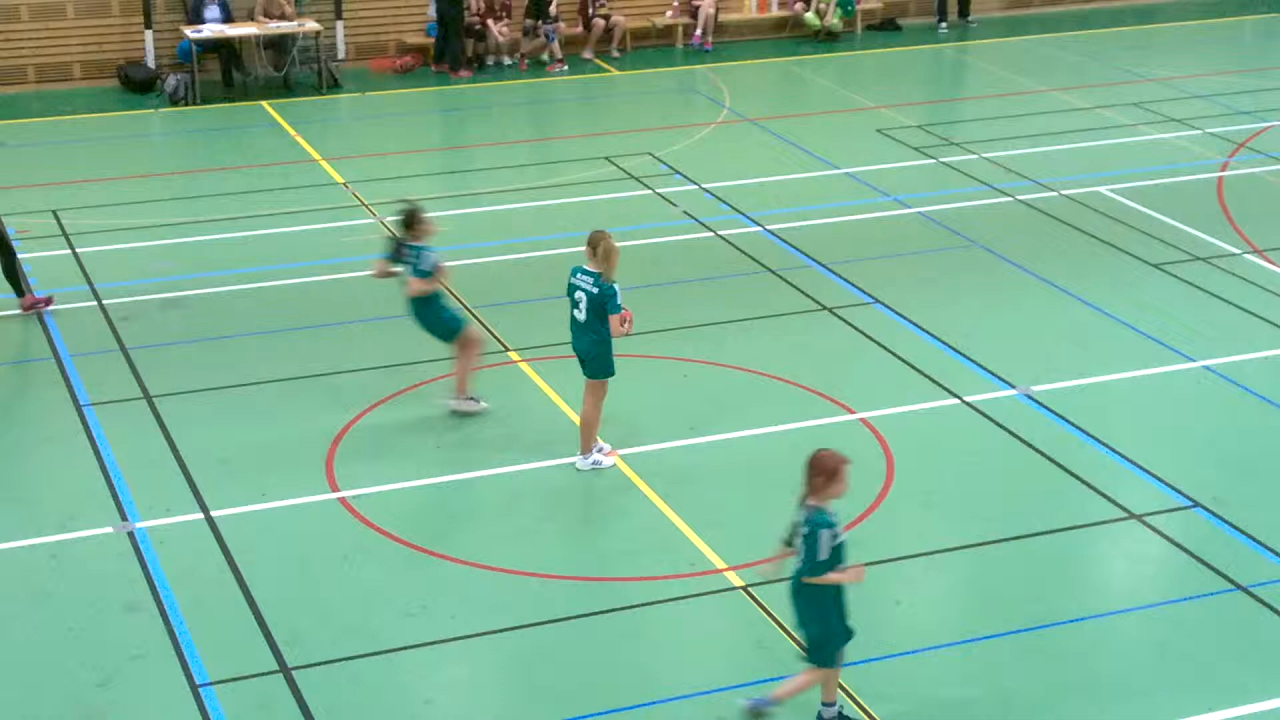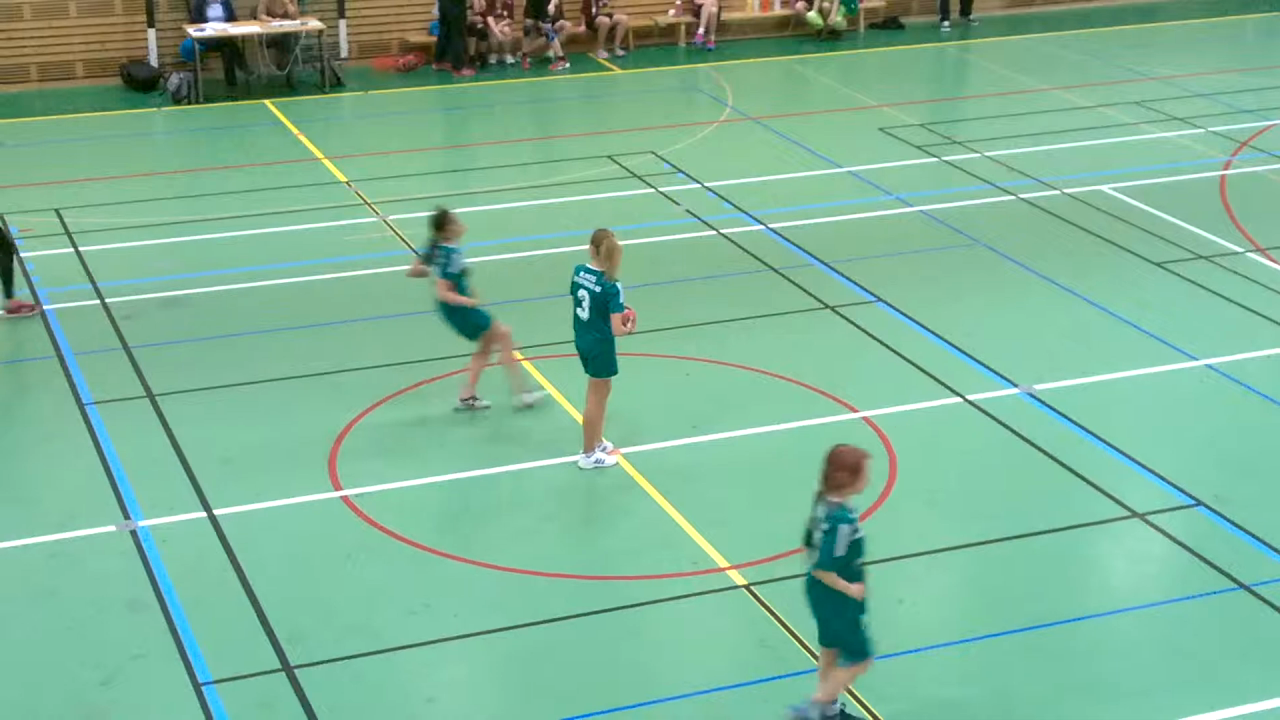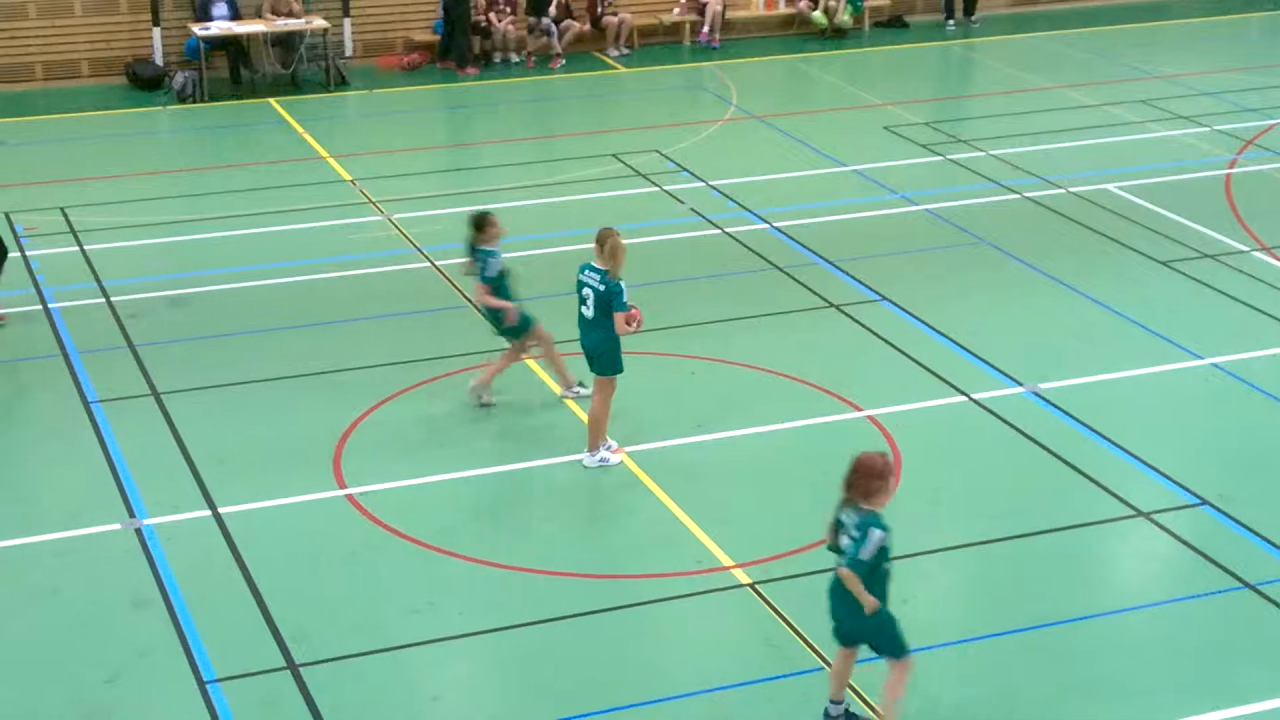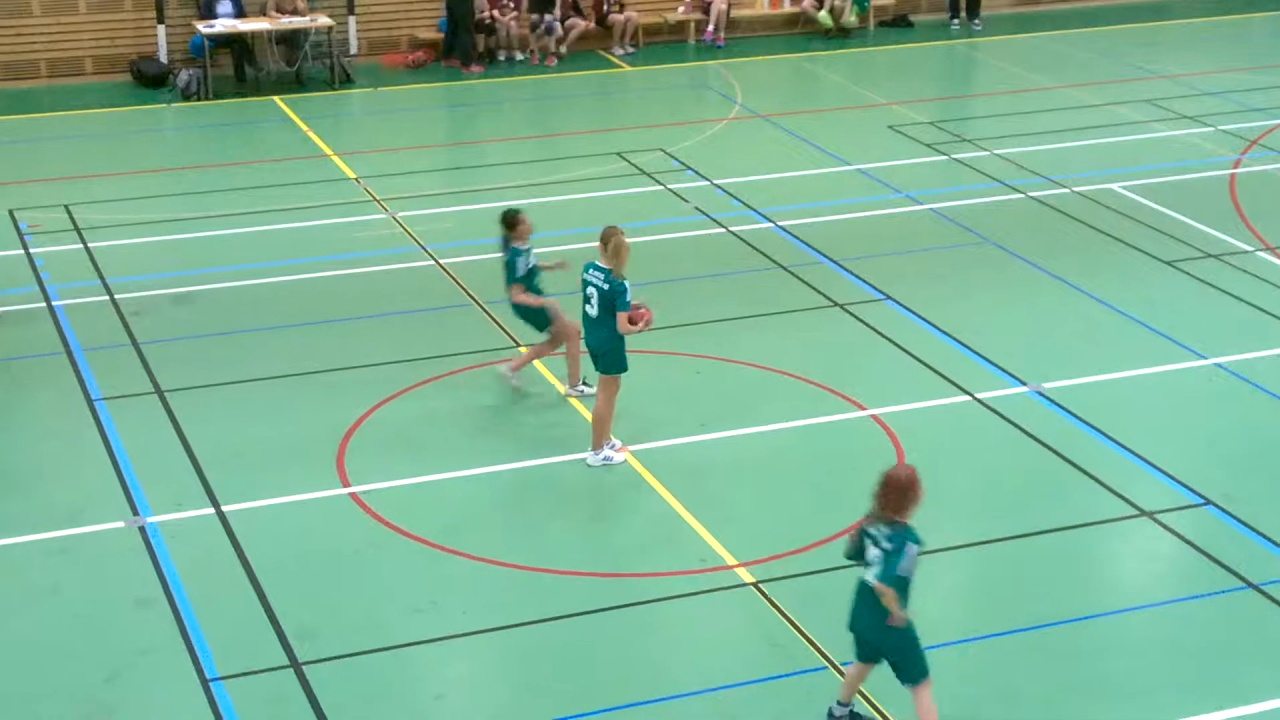
dt=0.1s
person 1, frame 1
left shoulder: (807, 507)
right shoulder: (821, 524)
left elbow: (793, 548)
right elbow: (811, 576)
right wrist: (845, 577)
left hip: (812, 600)
right hip: (820, 604)
left knee: (833, 658)
right knee: (823, 670)
person 1, frame 2
left shoulder: (824, 501)
right shoulder: (842, 520)
left elbow: (811, 544)
right elbow: (822, 570)
right wrist: (850, 589)
left hip: (821, 595)
right hip: (835, 600)
left knee: (830, 650)
right knee: (860, 660)
person 1, frame 3
left shoulder: (848, 507)
right shoulder: (874, 526)
left elbow: (835, 544)
right elbow: (848, 570)
right wrist: (865, 599)
left hip: (841, 598)
right hip: (864, 606)
left knee: (847, 650)
right knee: (900, 659)
person 1, frame 4
left shoulder: (873, 520)
right shoulder: (907, 540)
left elbow: (852, 554)
right elbow: (885, 585)
right wrist: (898, 613)
left hip: (862, 611)
right hip: (887, 620)
left knee: (865, 662)
right knee: (920, 684)
person 2, frame 1
left shoulder: (575, 273)
right shoulder: (608, 287)
right elbow: (615, 331)
right wrist: (626, 329)
left hip: (579, 342)
right hip: (597, 347)
left knee: (597, 394)
right knee: (593, 399)
left ankle: (593, 443)
right ankle: (586, 456)
person 2, frame 2
left shoulder: (578, 271)
right shoulder: (611, 286)
right elbow: (616, 330)
right wrist: (629, 328)
left hip: (582, 340)
right hip: (600, 346)
left knee: (600, 392)
right knee: (597, 397)
left ankle: (597, 442)
right ankle: (589, 454)
person 2, frame 3
left shoulder: (584, 270)
right shoulder: (615, 285)
right elbow: (619, 329)
right wrist: (633, 328)
left hip: (587, 339)
right hip: (605, 345)
left knee: (605, 391)
right knee: (602, 396)
left ankle: (601, 440)
right ankle: (593, 453)
person 2, frame 4
left shoulder: (588, 269)
right shoulder: (619, 284)
right elbow: (622, 328)
left wrist: (628, 304)
right wrist: (639, 328)
left hip: (592, 338)
right hip: (609, 343)
left knee: (609, 390)
right knee: (606, 395)
left ankle: (604, 439)
right ankle: (597, 451)
person 3, frame 1
left shoulder: (404, 246)
right shoulder: (424, 253)
left elbow: (377, 271)
right elbow: (413, 290)
right wrist: (436, 283)
left hip: (428, 308)
right hip: (431, 309)
left knee: (465, 346)
right knee: (475, 340)
left ankle: (463, 396)
right ankle: (461, 398)
person 3, frame 2
left shoulder: (436, 246)
right shoulder: (451, 255)
left elbow: (414, 271)
right elbow: (442, 293)
right wrist: (467, 301)
left hip: (453, 309)
right hip: (458, 310)
left knee: (486, 346)
right knee: (504, 336)
left ankle: (467, 396)
right ankle: (520, 392)
person 3, frame 3
left shoulder: (480, 249)
right shoulder: (490, 258)
left elbow: (469, 269)
right elbow: (480, 297)
right wrist: (509, 306)
left hip: (505, 307)
right hip: (503, 311)
left knee: (519, 348)
right knee: (546, 340)
left ankle: (481, 384)
right ankle: (570, 385)
person 3, frame 4
left shoulder: (523, 244)
right shoulder: (518, 257)
right elbow: (516, 296)
left wrist: (548, 266)
right wrist: (545, 302)
left hip: (534, 299)
right hip: (530, 305)
left knee: (558, 338)
right knee: (573, 331)
left ankle: (512, 367)
right ankle: (574, 384)
